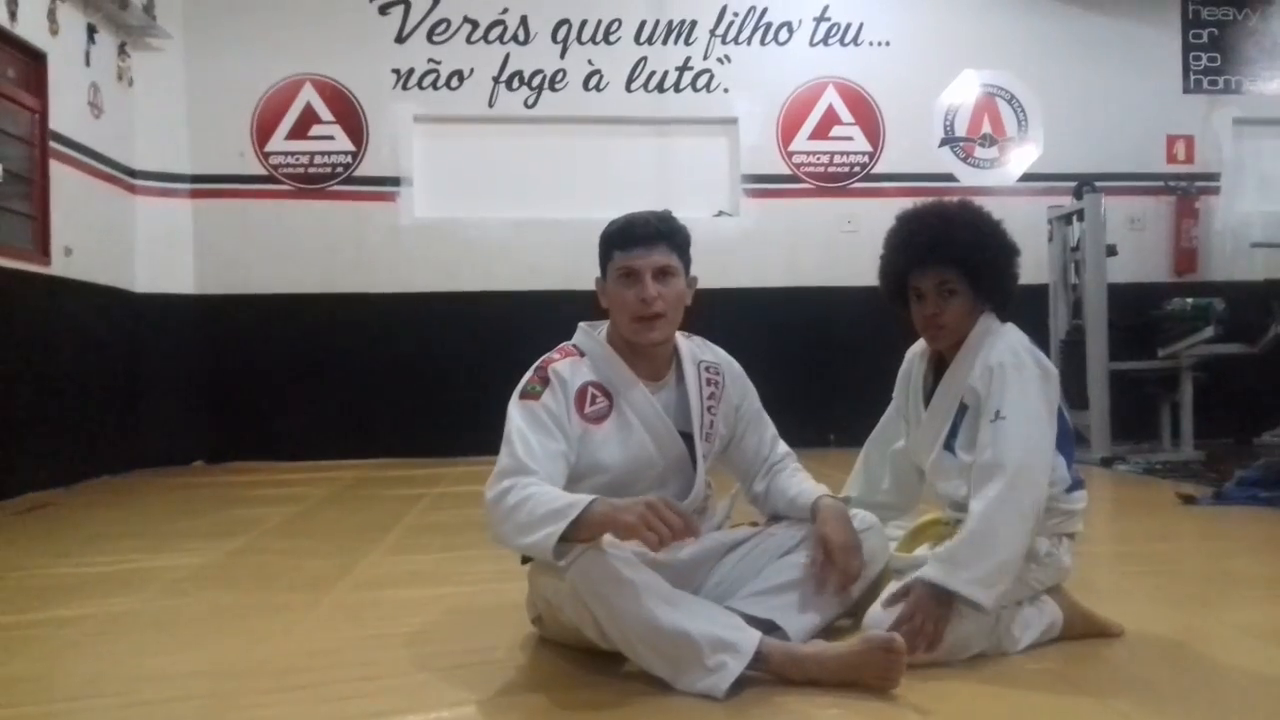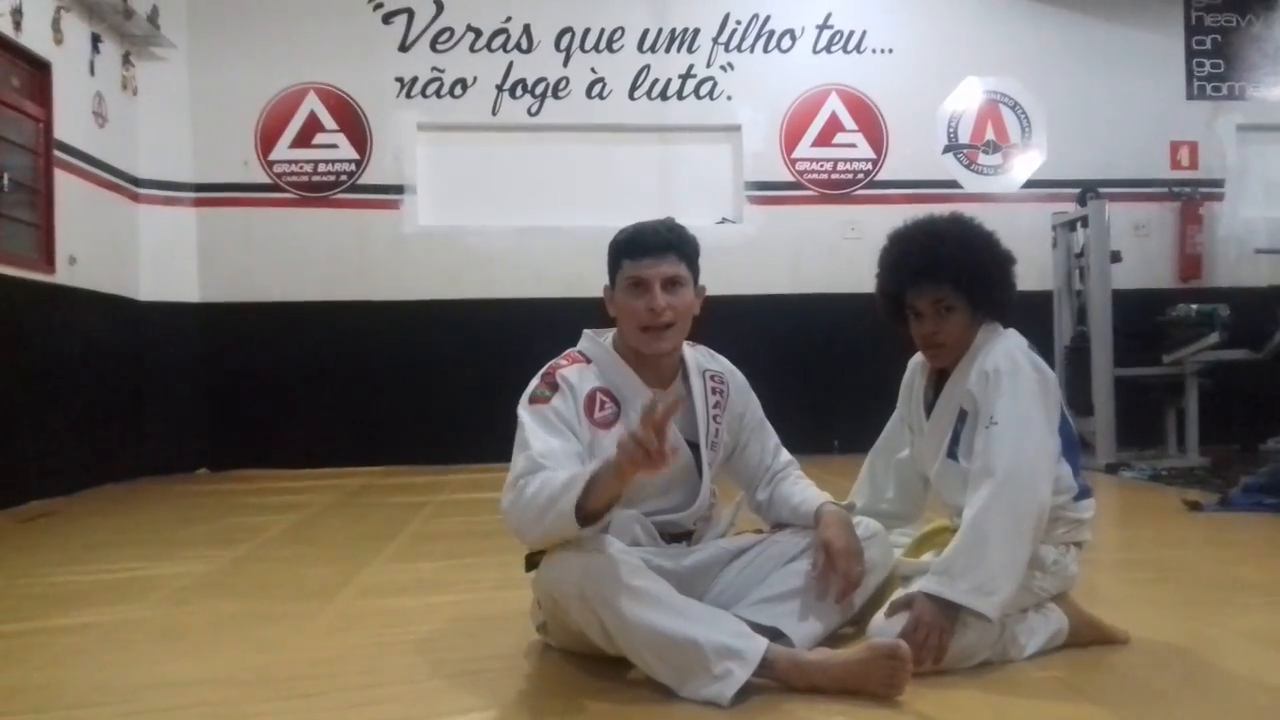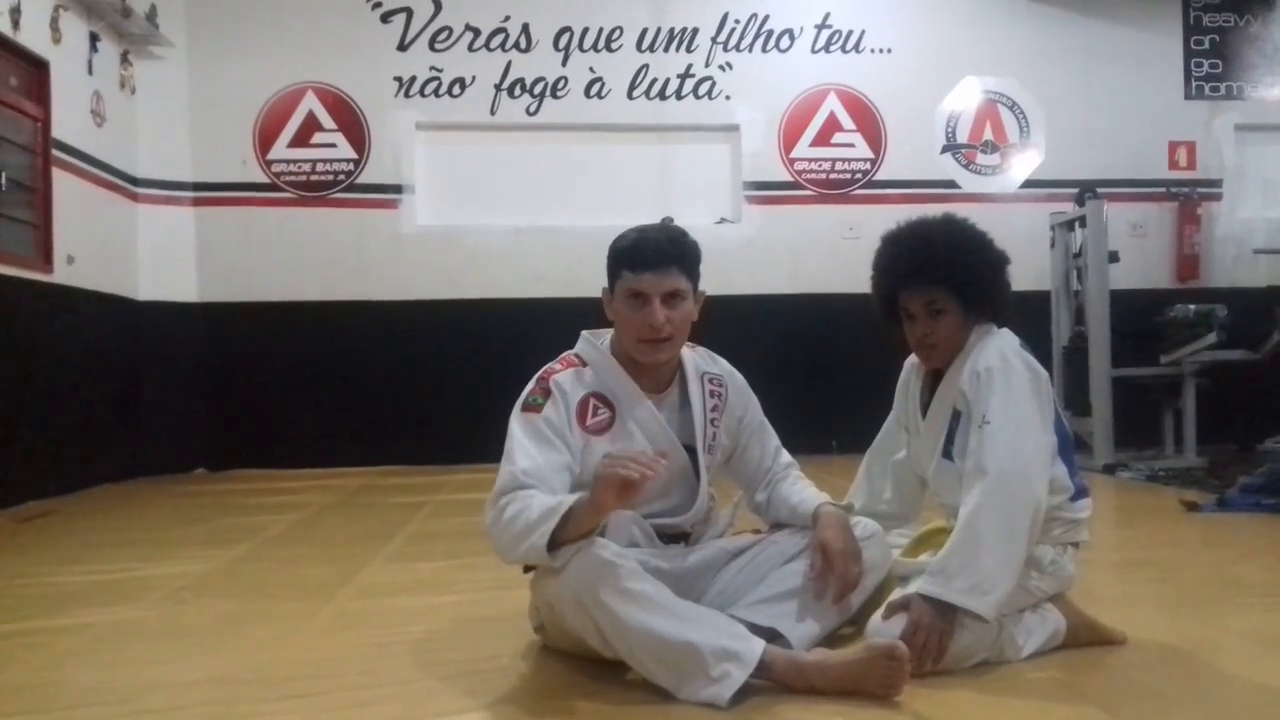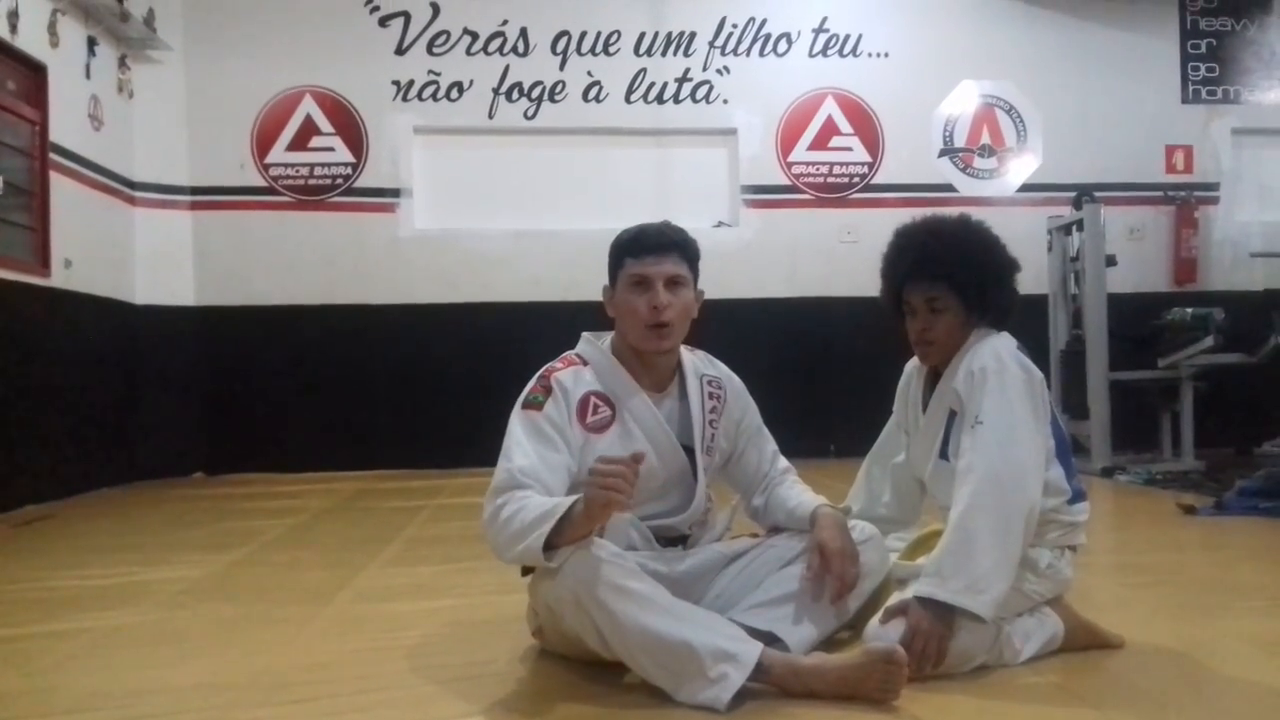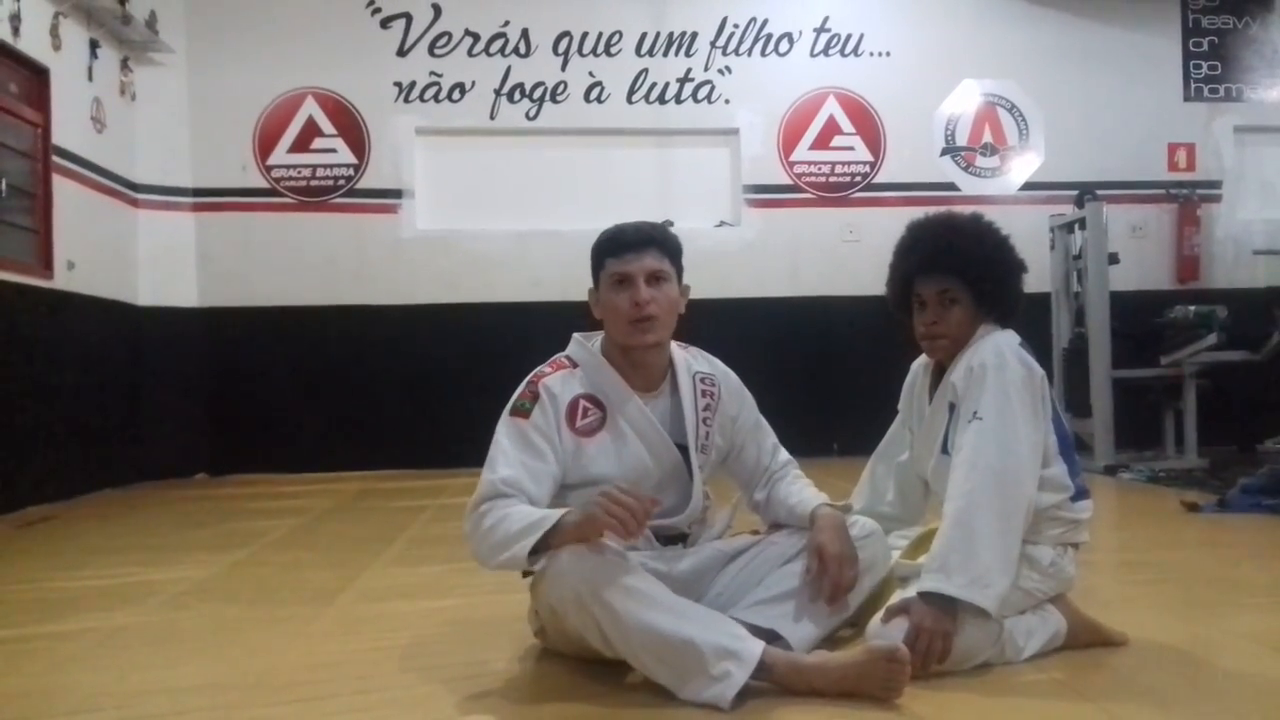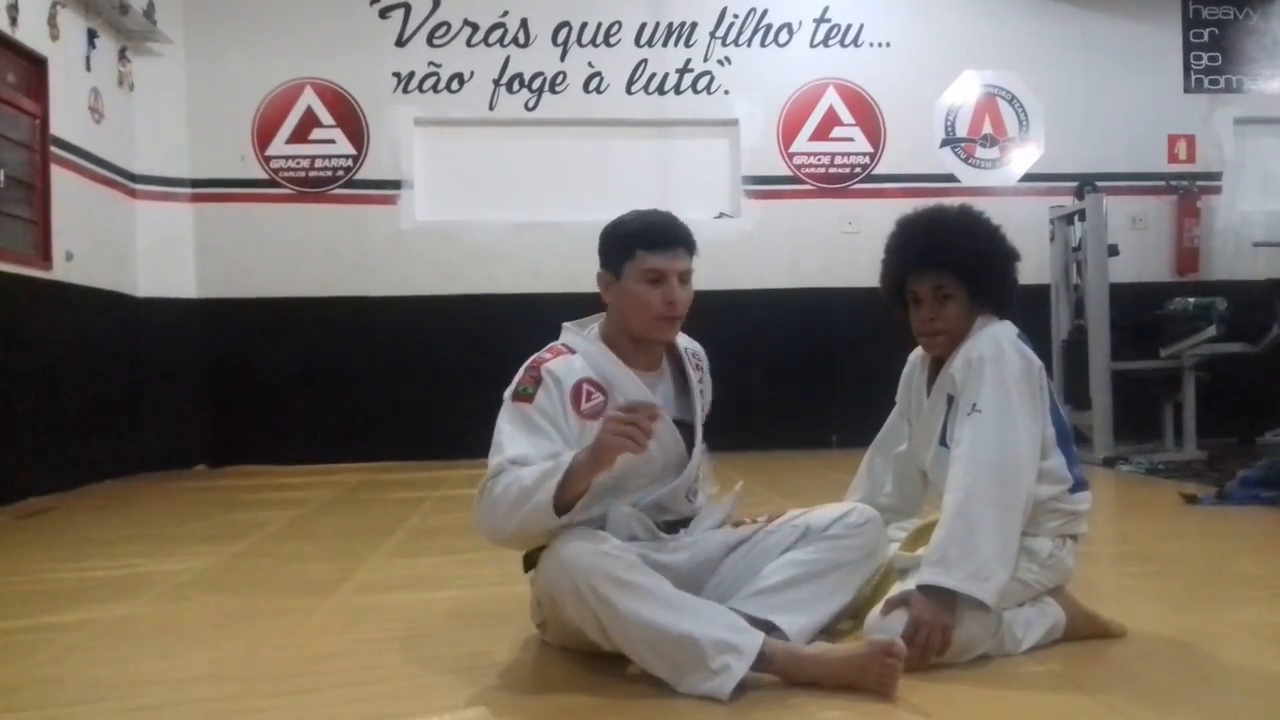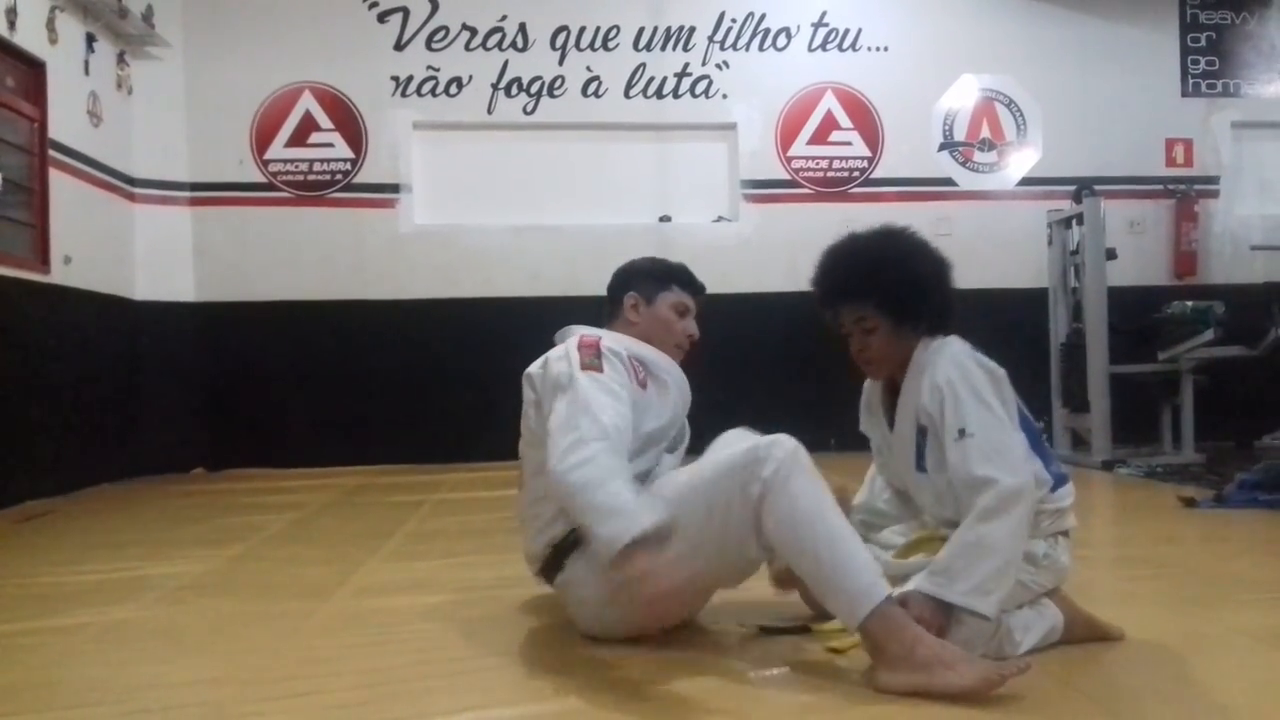
dt=0.7s
person 1, frame 1
left shoulder: (715, 371)
right shoulder: (558, 379)
left elbow: (770, 467)
right elbow: (511, 503)
left wrist: (827, 508)
right wrist: (608, 515)
left hip: (693, 562)
right hip: (604, 573)
left knee: (862, 534)
right knee: (579, 565)
left ankle: (714, 637)
right ankle: (788, 656)
person 1, frame 2
left shoulder: (718, 379)
right shoulder: (563, 385)
left elbow: (773, 475)
right elbow: (528, 509)
left wrist: (828, 514)
right wrist: (620, 470)
left hip: (700, 570)
right hip: (604, 576)
left knee: (867, 541)
right knee: (578, 567)
left ankle: (713, 645)
right ankle: (792, 663)
person 1, frame 3
left shoulder: (717, 381)
right shoulder: (558, 389)
left elbow: (773, 475)
right elbow: (511, 526)
left wrist: (827, 513)
right wrist: (593, 506)
left hip: (696, 571)
right hip: (606, 580)
left knee: (865, 541)
right knee: (578, 570)
left ankle: (723, 642)
right ankle: (792, 664)
person 1, frame 4
left shoulder: (715, 384)
right shoulder: (561, 388)
left elbow: (769, 481)
right elbow: (507, 521)
left wrist: (823, 516)
right wrist: (583, 511)
left hip: (696, 573)
right hip: (601, 586)
left knee: (862, 545)
right knee: (575, 571)
left ankle: (717, 647)
right ankle: (787, 668)
person 1, frame 5
left shoulder: (710, 380)
right shoulder: (552, 392)
left elbow: (773, 473)
right elbow: (489, 525)
left wrist: (825, 515)
right wrist: (577, 522)
left hip: (696, 572)
right hip: (600, 583)
left knee: (863, 540)
right knee: (570, 572)
left ankle: (716, 642)
right ankle: (793, 666)
person 1, frame 6
left shoulder: (690, 360)
right shoulder: (551, 377)
right elbow: (500, 510)
left wrist: (714, 521)
right wrist: (588, 462)
left hip: (691, 559)
right hip: (588, 586)
left knee: (857, 527)
right knee: (576, 564)
left ankle: (718, 633)
right ankle: (795, 660)
person 1, frame 7
left shoulder: (626, 371)
right shoulder: (591, 353)
right elbow: (582, 462)
right wrist: (636, 549)
left hip: (652, 561)
right hip: (607, 575)
left knee: (741, 448)
right knee: (772, 462)
right ankle: (900, 645)
person 2, frame 1
left shoulder: (1009, 362)
right shoulder: (919, 361)
left elbow: (1011, 488)
right elbow: (890, 462)
left wrist: (947, 582)
left hip: (1024, 537)
right hip: (962, 527)
left knee: (890, 630)
left ankle: (1051, 614)
right ankle: (1026, 603)
person 2, frame 2
left shoulder: (1008, 369)
right shoulder: (922, 371)
left elbow: (1008, 496)
right elbow: (894, 470)
left wrist: (948, 593)
left hip: (1034, 544)
right hip: (977, 536)
left knee: (896, 637)
left ankle: (1056, 621)
right ankle: (1032, 611)
person 2, frame 3
left shoulder: (1001, 368)
right shoulder: (918, 371)
left elbow: (1005, 493)
right elbow: (892, 470)
left wrist: (945, 595)
left hip: (1032, 544)
right hip: (976, 538)
left knee: (894, 639)
left ankle: (1054, 621)
right ankle: (1031, 612)
person 2, frame 4
left shoulder: (996, 370)
right shoulder: (919, 374)
left elbow: (994, 494)
right elbow: (891, 473)
left wrist: (944, 598)
left hip: (1029, 548)
right hip: (978, 542)
left knee: (894, 642)
left ankle: (1053, 625)
right ankle: (1028, 615)
person 2, frame 5
left shoulder: (998, 364)
right shoulder: (925, 372)
left elbow: (988, 488)
right elbow: (896, 473)
left wrist: (943, 593)
left hip: (1031, 546)
right hip: (981, 539)
left knee: (897, 639)
left ankle: (1056, 622)
right ankle: (1032, 610)
person 2, frame 6
left shoulder: (997, 357)
right shoulder: (922, 364)
left elbow: (988, 484)
right elbow: (892, 466)
left wrist: (945, 588)
left hip: (1030, 538)
right hip: (975, 533)
left knee: (895, 632)
left ankle: (1055, 614)
right ankle: (1025, 603)
person 2, frame 7
left shoulder: (954, 375)
right shoulder: (879, 388)
left elbow: (1005, 493)
right elbow: (891, 484)
left wrist: (942, 593)
left hip: (1021, 540)
right hip: (954, 532)
left ankle: (1050, 616)
